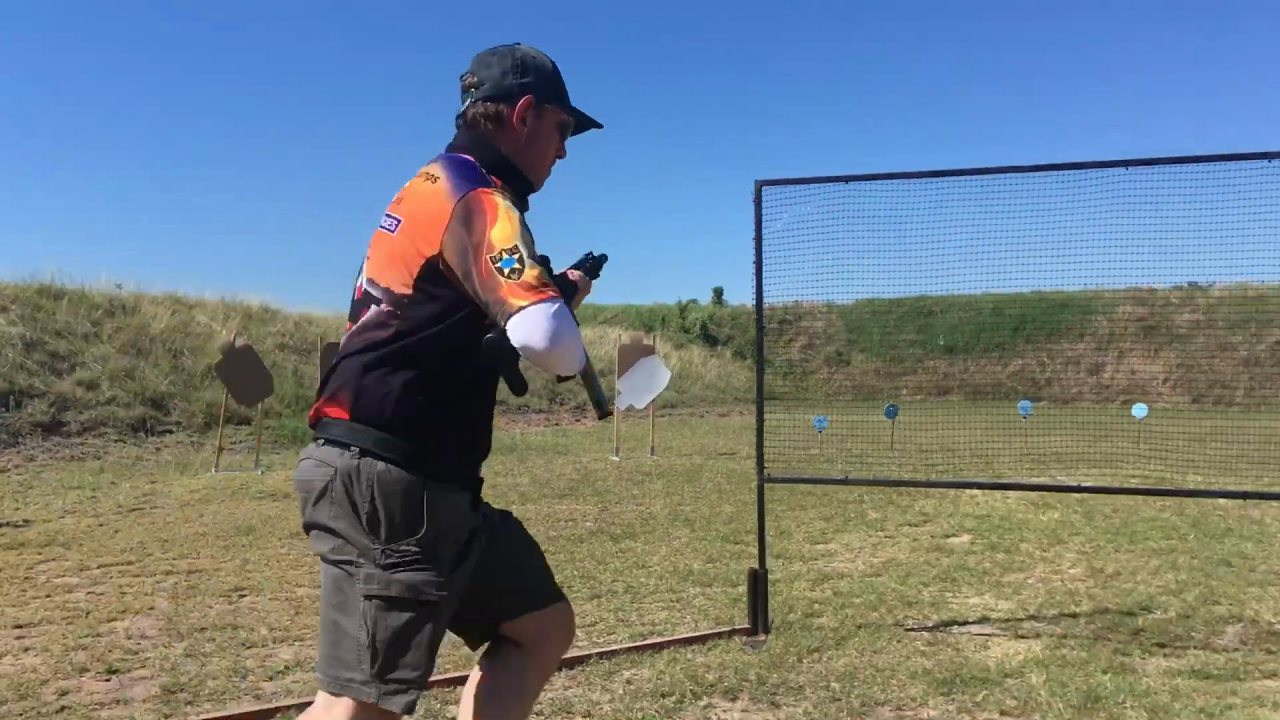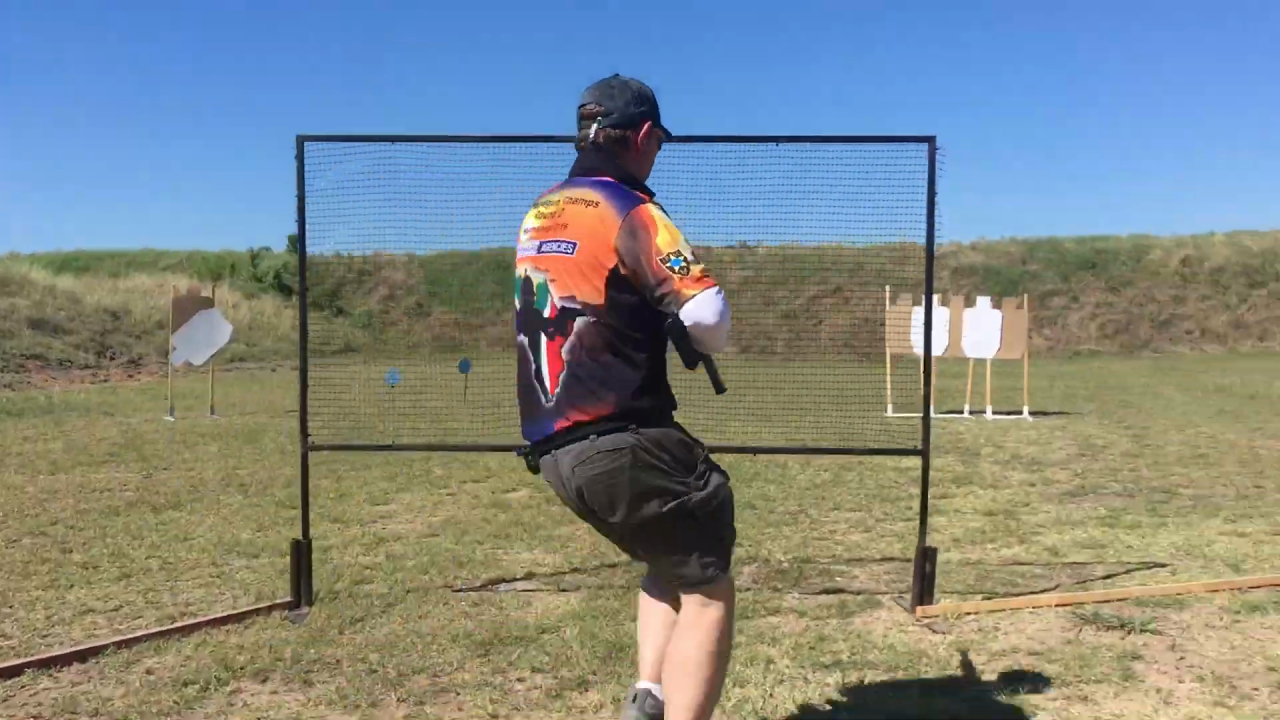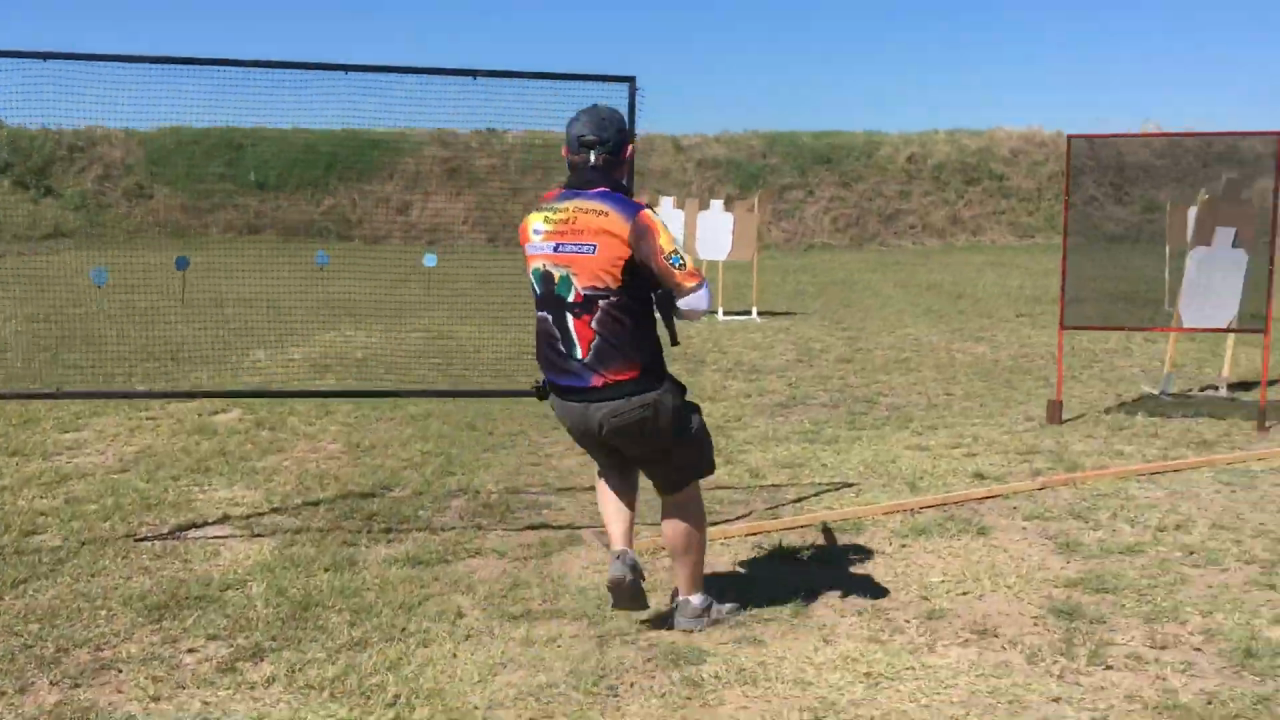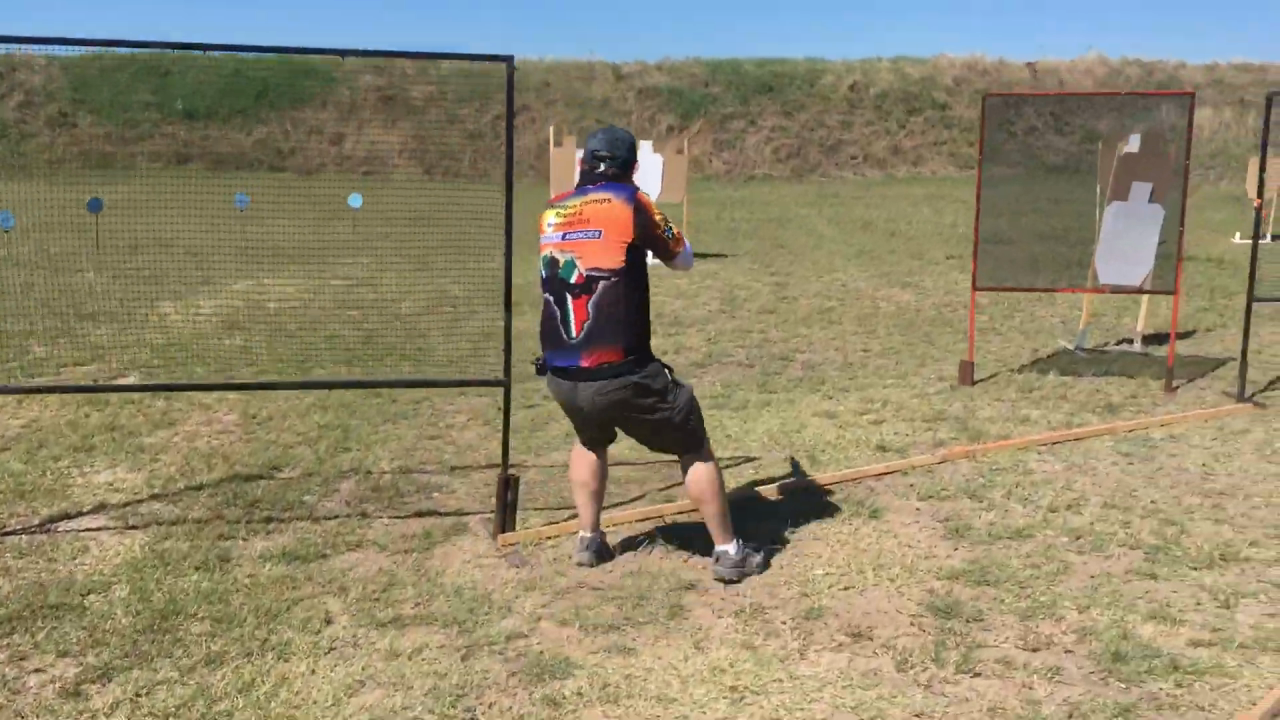
dt=0.4s
person 1, frame 1
left shoulder: (428, 195)
right shoulder: (477, 197)
right elbow: (543, 335)
left wrist: (553, 294)
right wrist: (570, 352)
left hip: (412, 479)
right hip: (381, 480)
left knee: (544, 629)
person 1, frame 2
left shoulder: (540, 217)
right shoulder: (630, 211)
right elbow: (708, 312)
left wrist: (658, 318)
right wrist: (708, 343)
left hip: (556, 450)
right hip: (625, 443)
left knee: (668, 571)
right knee: (706, 593)
person 1, frame 3
left shoulder: (535, 218)
right shoulder: (635, 219)
right elbow: (695, 300)
left hip: (568, 398)
right hip: (635, 395)
left knee: (616, 472)
right knee: (679, 486)
left ankle: (621, 561)
right ankle: (691, 601)
person 1, frame 4
left shoulder: (552, 214)
right shoulder: (631, 202)
right elbow: (682, 258)
left hip: (562, 375)
right hip: (624, 375)
left knee: (589, 442)
right knee: (694, 448)
left ankle: (588, 539)
right ankle: (728, 552)
